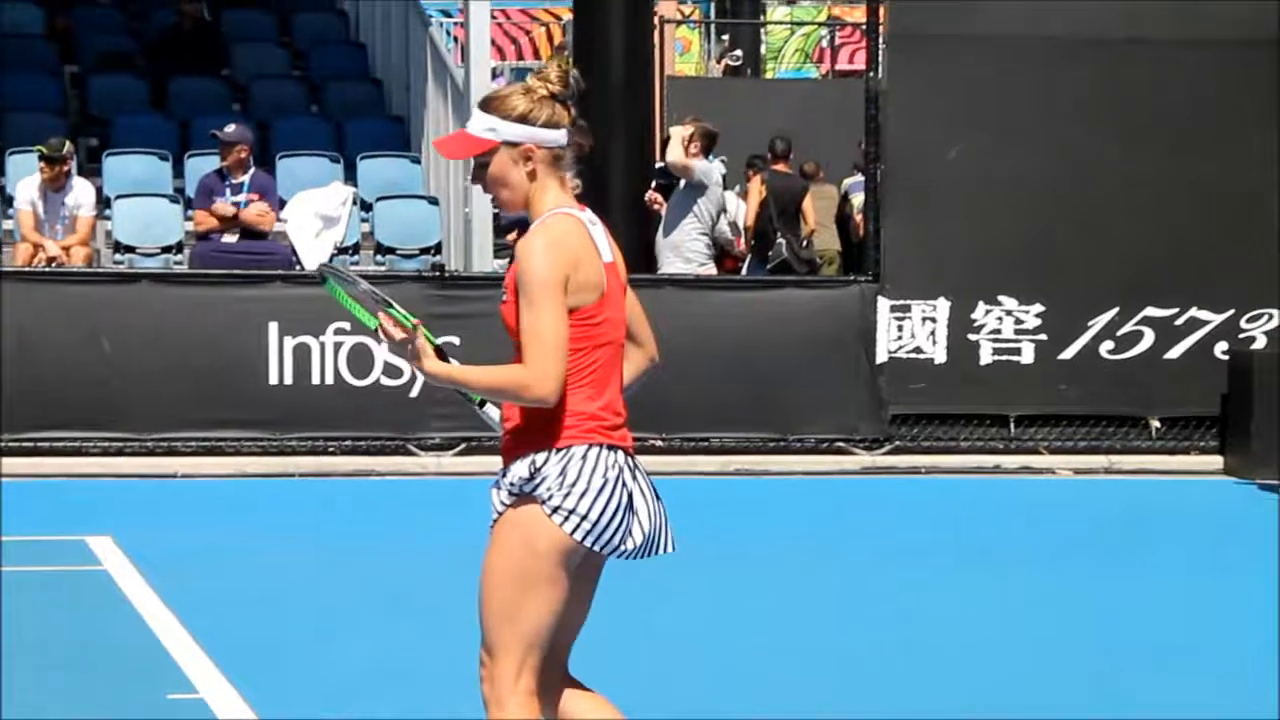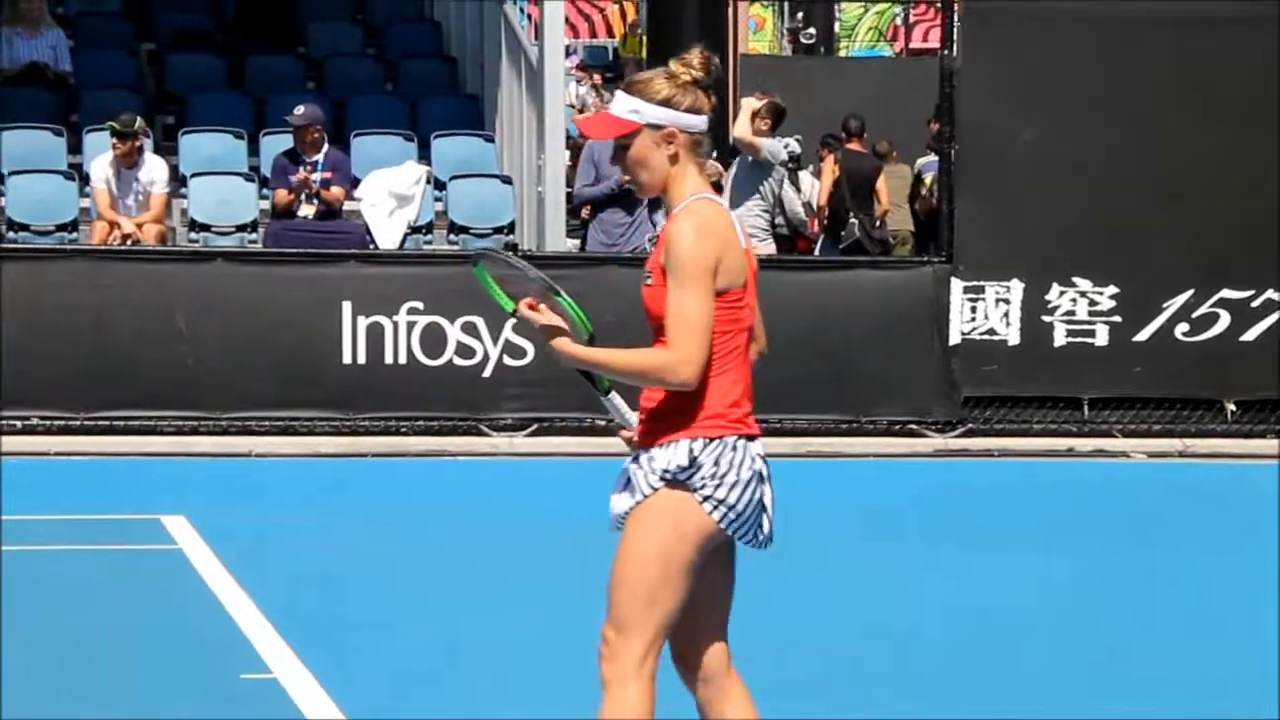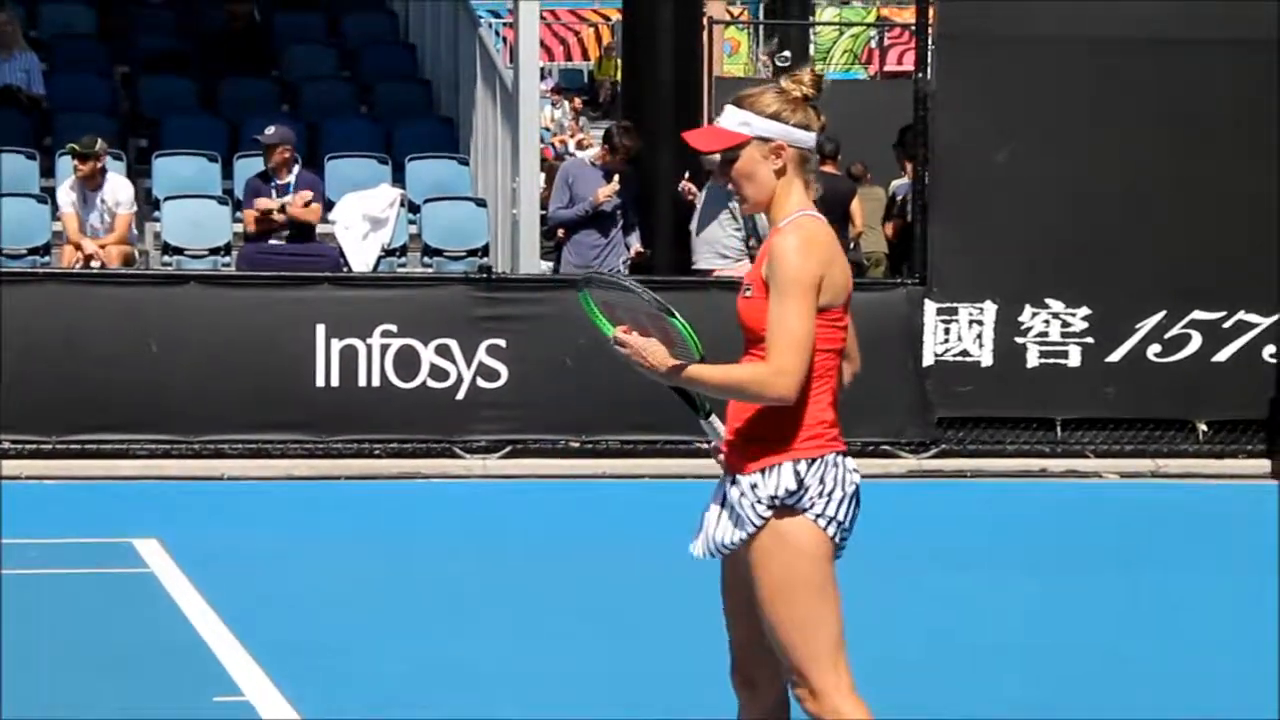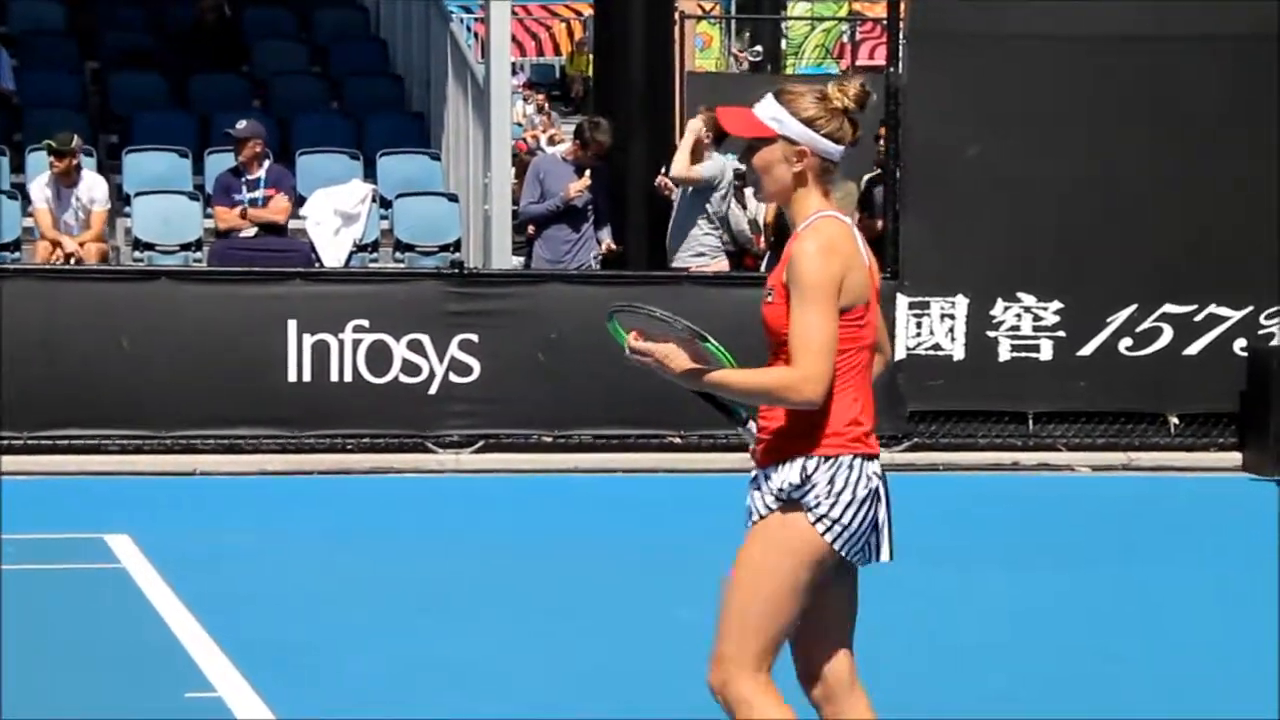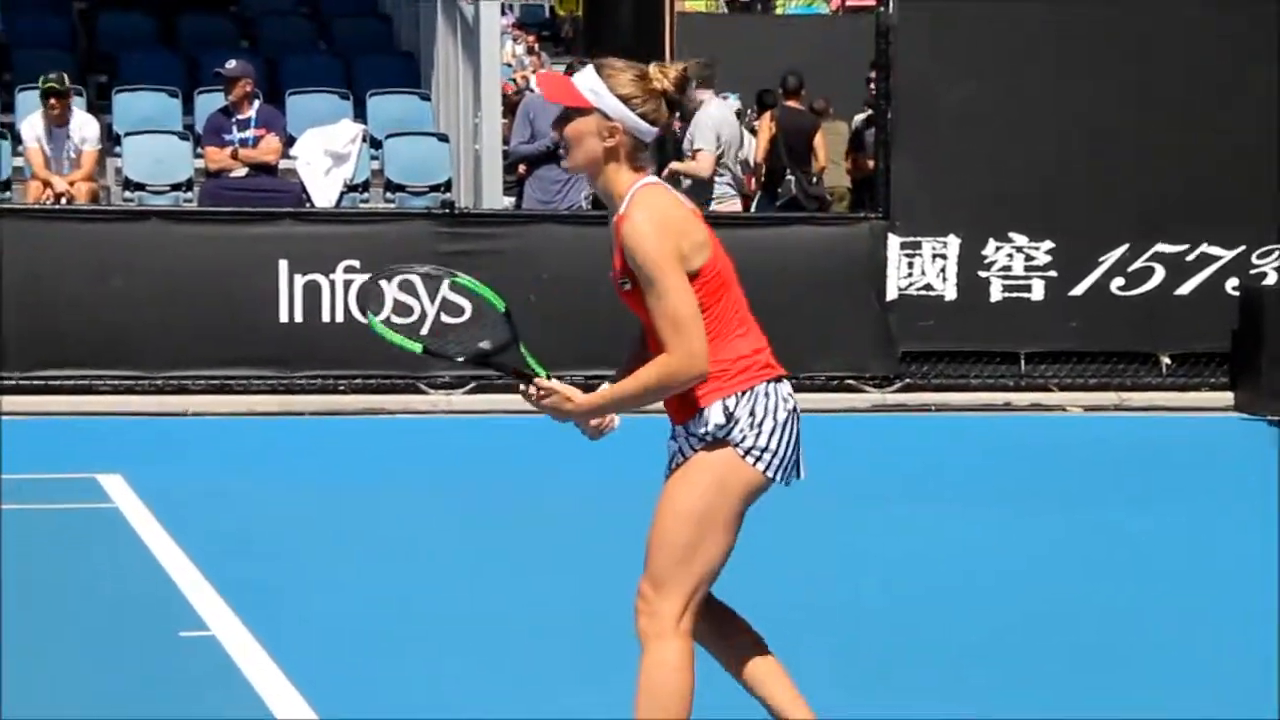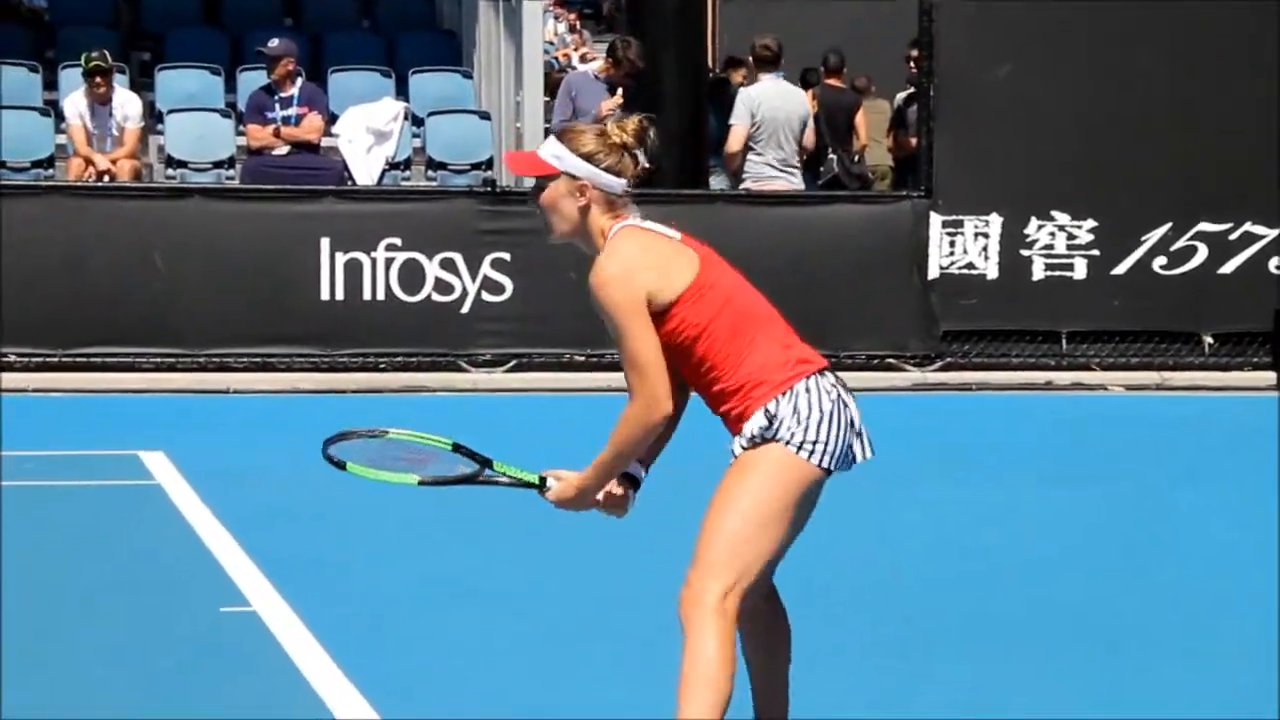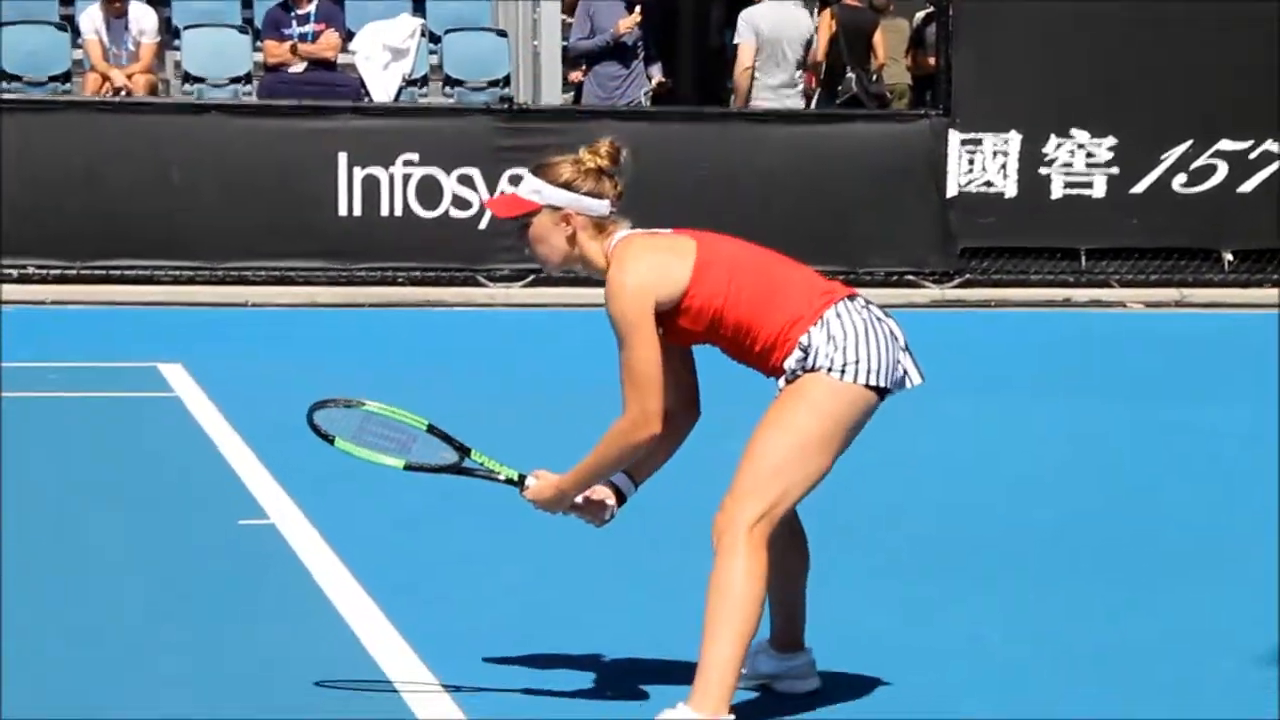
dt=0.7s
person 1, frame 1
left shoulder: (545, 243)
right shoulder: (589, 231)
left elbow: (541, 384)
right elbow: (642, 350)
left wrist: (433, 367)
left hip: (555, 473)
right hip: (594, 468)
person 1, frame 2
left shoulder: (691, 227)
right shoulder: (711, 221)
left elbow: (681, 365)
right elbow: (751, 341)
left wrist: (570, 349)
left hip: (693, 462)
right hip: (702, 456)
left knee: (623, 655)
right knee: (702, 660)
person 1, frame 3
left shoulder: (796, 242)
right shoulder: (801, 240)
left elbow: (780, 379)
right elbow: (847, 363)
left wrist: (669, 367)
left hip: (787, 482)
right hip: (765, 481)
person 1, frame 4
left shoulder: (815, 245)
right shoulder: (836, 237)
left elbow: (807, 383)
right elbow: (877, 354)
left wrist: (694, 373)
left hip: (812, 478)
right hip: (828, 475)
person 1, frame 5
left shoulder: (645, 221)
right shoulder: (639, 207)
left elbow: (688, 363)
left wrist: (587, 403)
right wrist: (609, 396)
left hip: (734, 416)
right hip: (731, 415)
left knee: (659, 614)
right knee: (686, 606)
person 1, frame 6
left shoulder: (613, 269)
right shoulder: (646, 249)
left elbow: (655, 407)
right elbow: (667, 390)
left wrist: (587, 483)
right wrist: (629, 474)
left hip: (790, 416)
right hip: (814, 405)
left knee: (704, 601)
right knee: (748, 585)
person 1, frame 7
left shoulder: (627, 278)
right shoulder: (649, 264)
left elbow: (643, 423)
right elbow: (679, 411)
left wrist: (564, 488)
right wrist: (617, 487)
left hip: (836, 346)
right hip: (851, 335)
left knee: (739, 525)
right knee: (767, 504)
right ankle: (788, 654)
